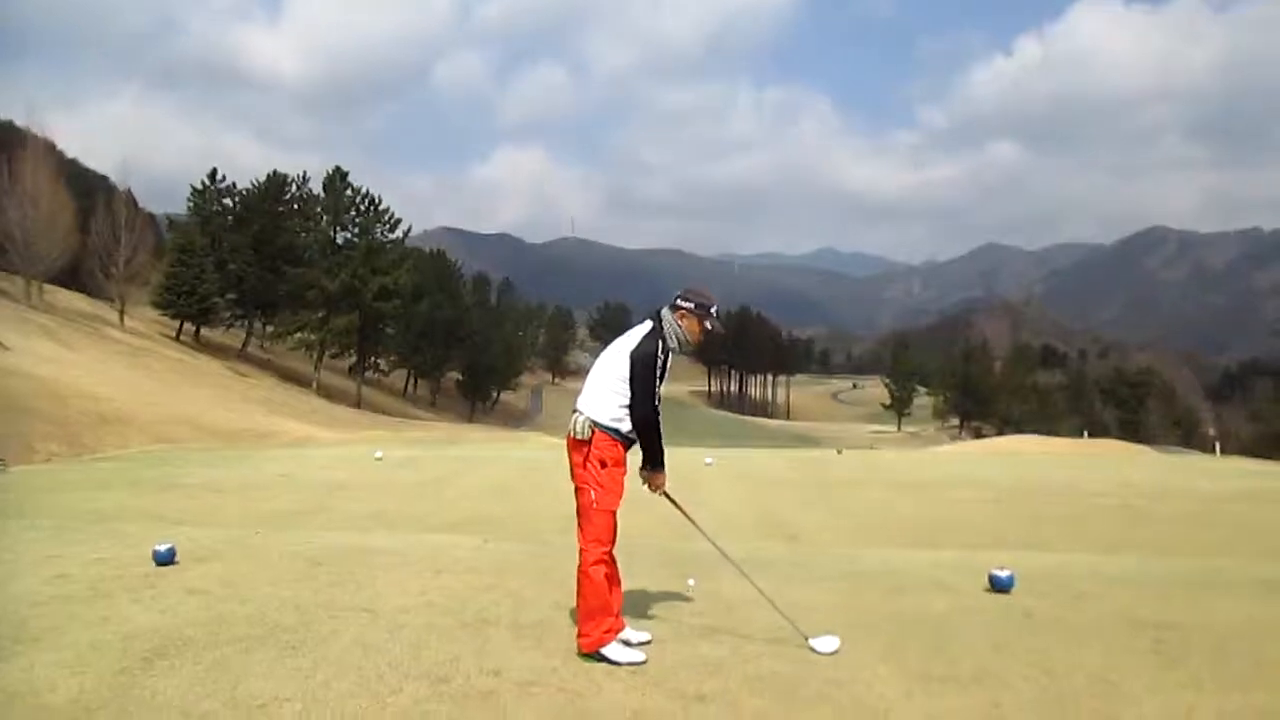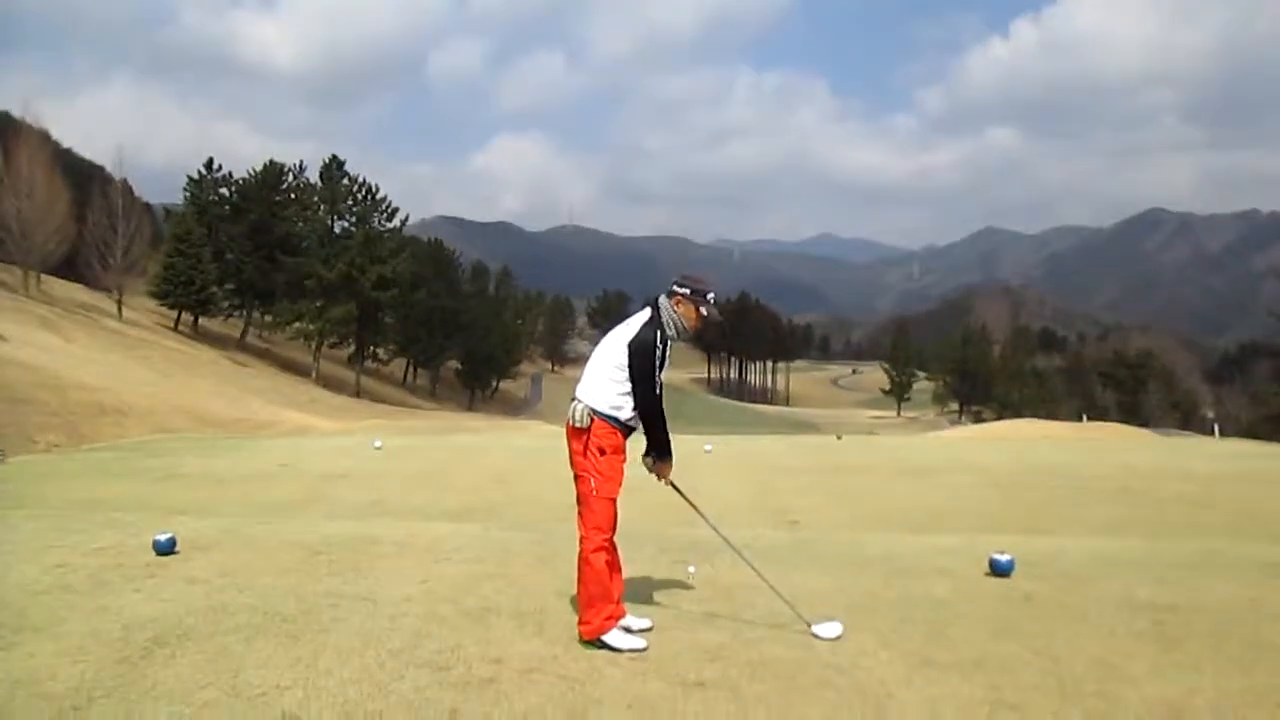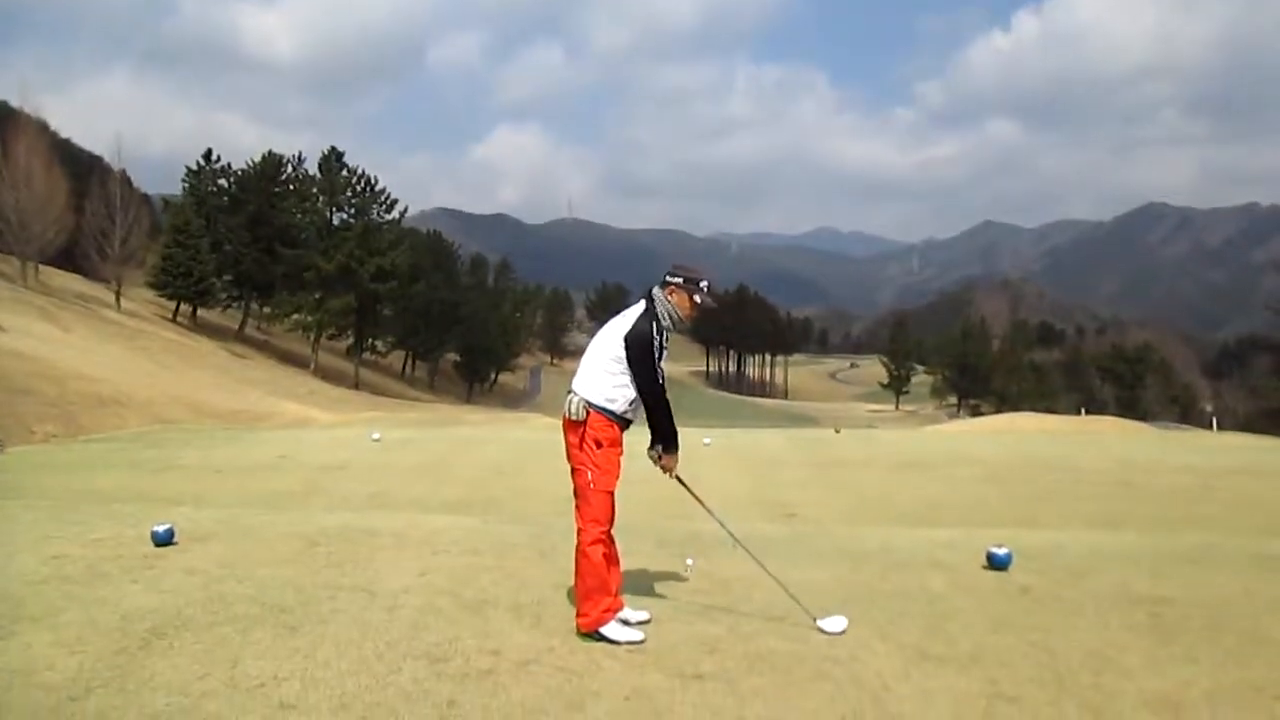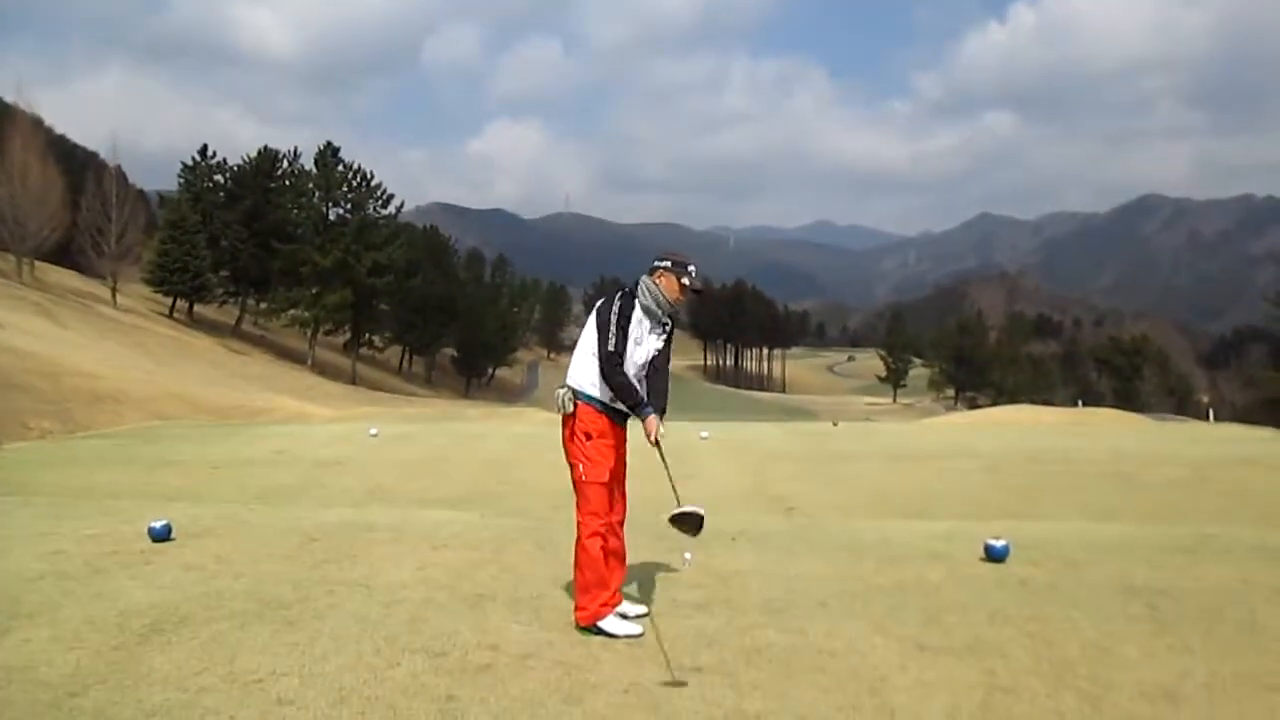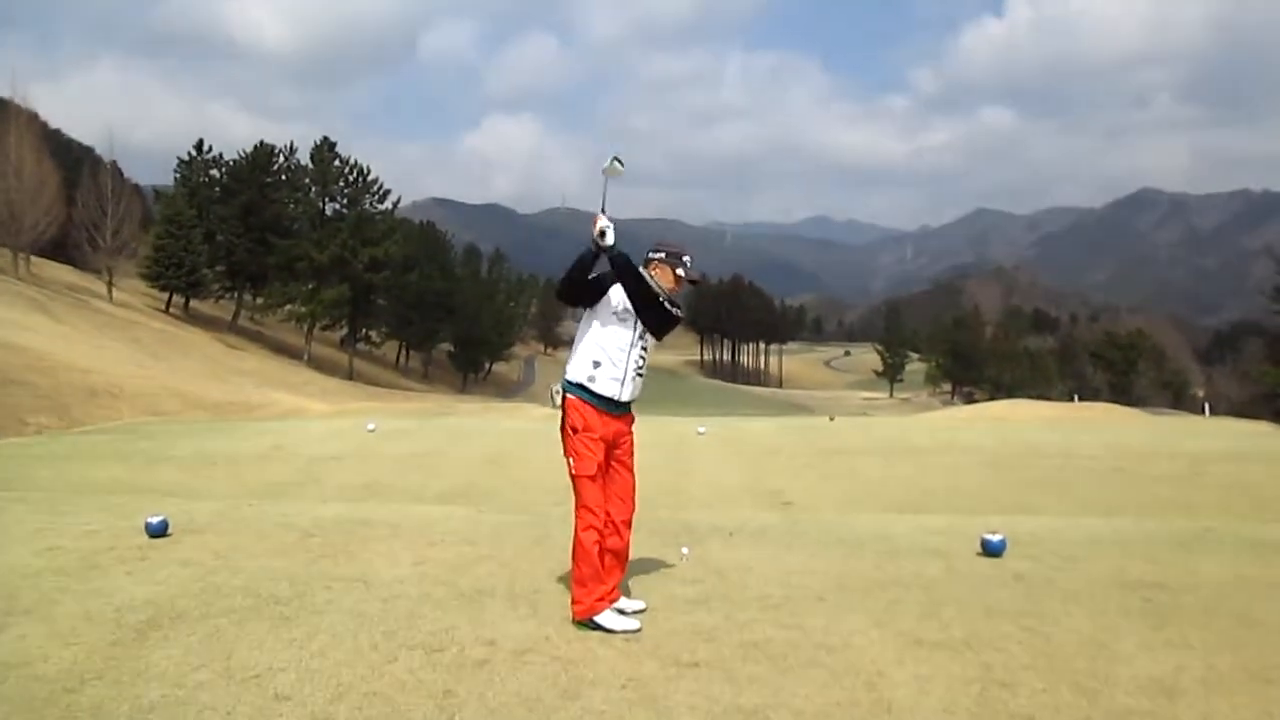
dt=0.4s
person 1, frame 1
left shoulder: (652, 339)
right shoulder: (651, 346)
left elbow: (645, 409)
right elbow: (643, 412)
left wrist: (649, 461)
right wrist: (656, 466)
left hip: (605, 444)
right hip: (598, 444)
left knee: (604, 539)
right knee: (596, 541)
left ankle: (610, 624)
right ankle: (596, 637)
person 1, frame 2
left shoulder: (652, 329)
right shoulder: (649, 335)
left elbow: (648, 398)
right elbow: (648, 401)
left wrist: (654, 449)
right wrist: (663, 455)
left hip: (605, 432)
right hip: (597, 432)
left knee: (605, 527)
right knee: (597, 527)
left ankle: (610, 610)
right ankle: (598, 624)
person 1, frame 3
left shoulder: (653, 325)
right shoulder: (644, 328)
left elbow: (652, 391)
right elbow: (652, 393)
left wrist: (658, 441)
right wrist: (670, 446)
left hip: (604, 426)
right hip: (593, 424)
left knee: (603, 520)
right knee: (594, 521)
left ankle: (608, 603)
right ankle: (595, 617)
person 1, frame 4
left shoulder: (664, 326)
right shoulder: (622, 303)
left elbow: (659, 375)
right elbow: (609, 364)
left wrist: (655, 415)
right wrist: (645, 411)
left hip: (615, 422)
right hip: (588, 417)
left knee: (614, 514)
right knee: (594, 515)
left ankle: (609, 597)
right ankle: (593, 610)
person 1, frame 5
left shoulder: (668, 313)
right shoulder: (609, 285)
left elbow: (644, 301)
right elbow: (567, 293)
left wrist: (614, 250)
right wrist: (596, 247)
left hip: (621, 417)
right hip: (584, 412)
left knee: (620, 511)
right knee: (591, 511)
left ankle: (608, 592)
right ankle: (589, 605)
